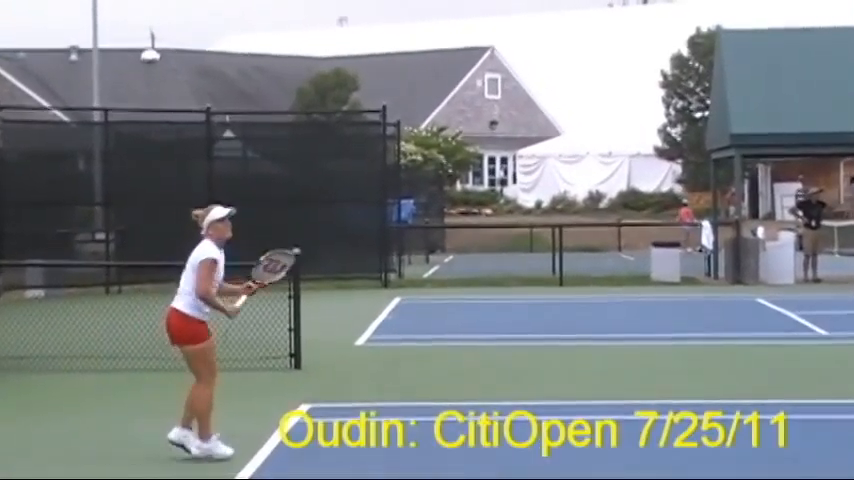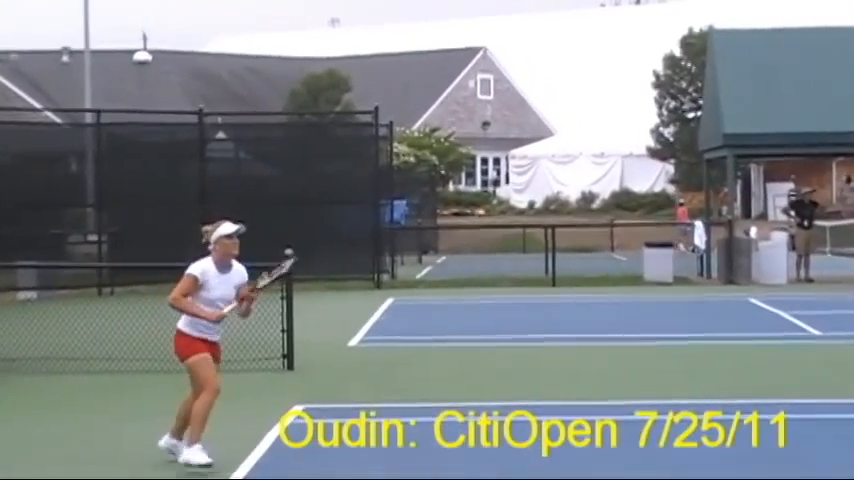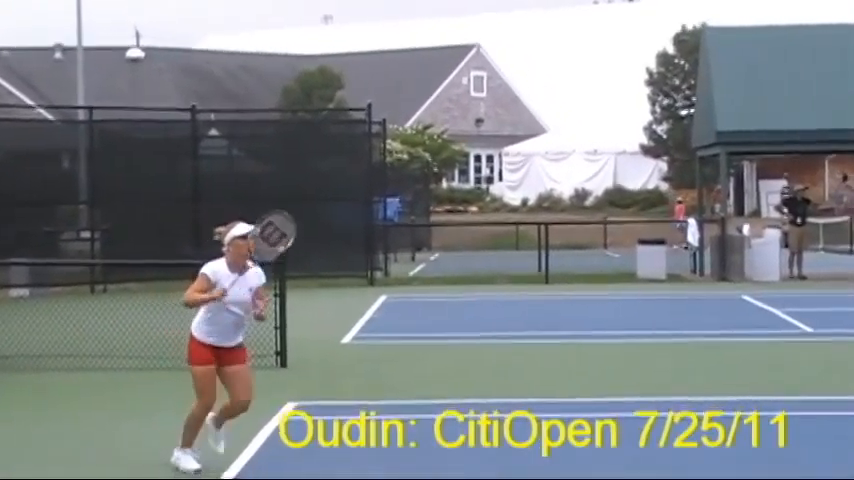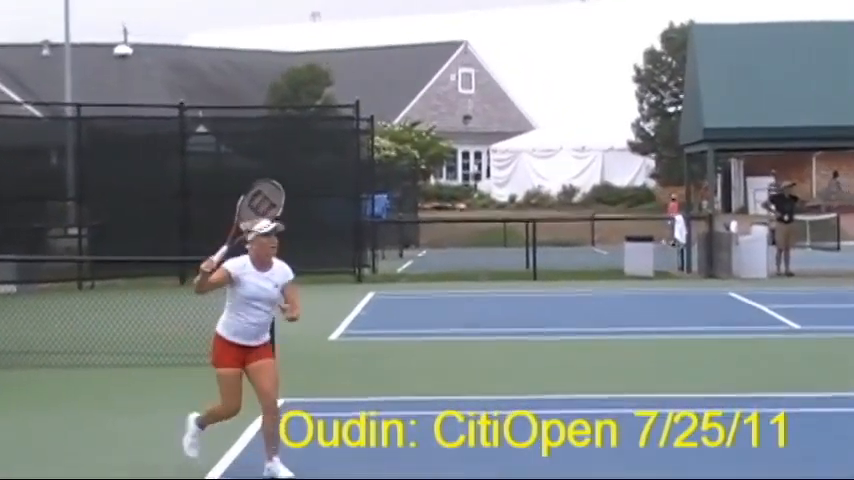
dt=0.2s
person 1, frame 1
left shoulder: (211, 251)
right shoulder: (209, 253)
left elbow: (215, 288)
right elbow: (203, 291)
left wrist: (243, 288)
right wrist: (225, 309)
left hip: (192, 320)
right hip: (185, 319)
left knee: (203, 380)
right knee: (207, 380)
left ankle: (184, 432)
right ankle: (206, 441)
person 1, frame 2
left shoulder: (239, 272)
right shoulder: (201, 269)
left elbow: (244, 313)
right elbow: (174, 299)
left wrist: (248, 302)
right wrist: (204, 314)
left hip: (212, 340)
right hip: (190, 337)
left knee: (199, 393)
right knee: (211, 388)
left ankle: (173, 438)
right ankle: (192, 447)
person 1, frame 3
left shoulder: (257, 274)
right shoulder: (213, 270)
left elbow: (260, 311)
right elbow: (188, 300)
left wrist: (261, 311)
right wrist: (210, 296)
left hip: (234, 346)
right hip: (203, 343)
left knee: (242, 400)
right knee: (206, 402)
left ankle: (216, 421)
right ankle: (184, 450)
person 1, frame 4
left shoulder: (283, 271)
right shoulder: (236, 266)
left elbow: (294, 309)
right elbow: (201, 288)
left wrist: (292, 313)
right wrist: (205, 274)
left hip: (260, 344)
right hip: (228, 343)
left knee: (270, 402)
right knee: (230, 407)
right ankle: (198, 422)
